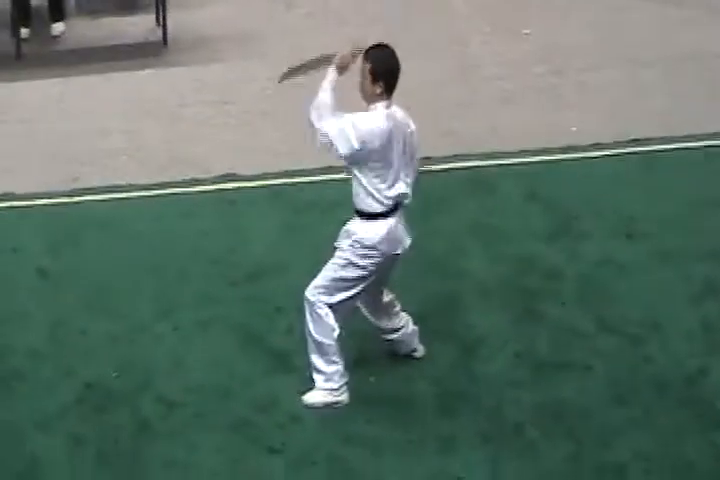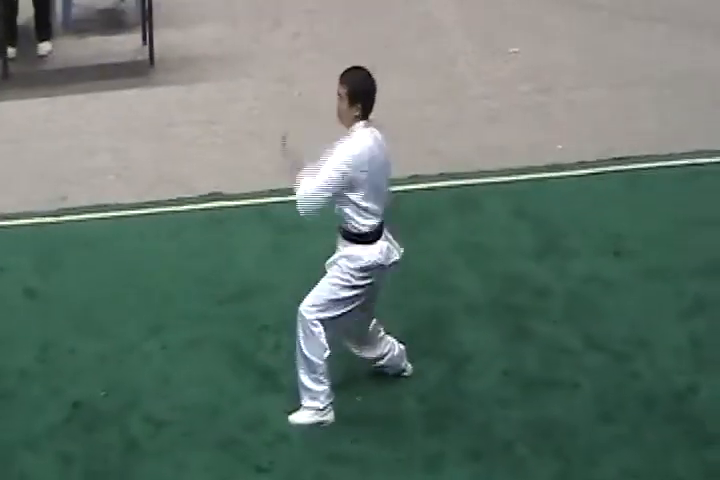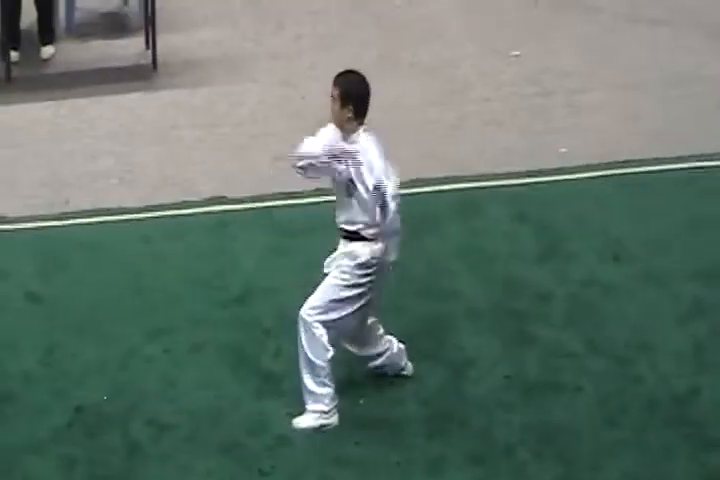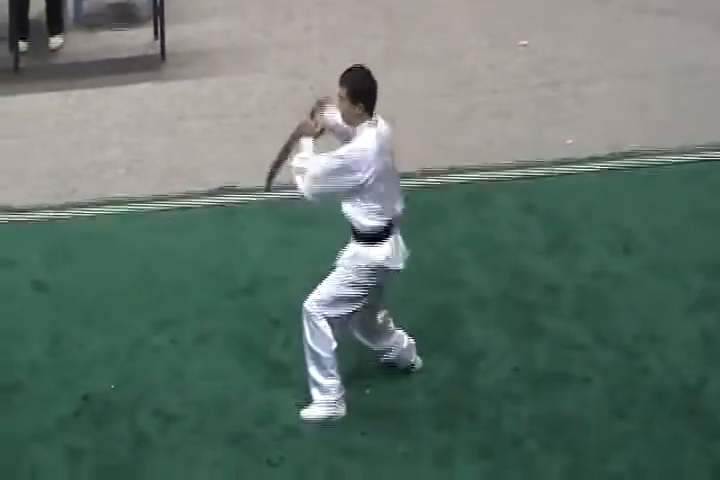
dt=0.2s
person 1, frame 1
left shoulder: (370, 126)
right shoulder: (402, 122)
left elbow: (323, 122)
right elbow: (408, 172)
left wrist: (333, 73)
left hip: (369, 233)
right hip: (390, 225)
left knee: (319, 297)
right knee: (372, 294)
left ankle: (332, 386)
right ankle: (408, 341)
person 1, frame 2
left shoulder: (350, 150)
right shoulder: (374, 141)
left elbow: (309, 201)
left wrist: (306, 177)
left hip: (359, 254)
right hip: (373, 246)
left knee: (311, 316)
right knee: (354, 322)
left ankle: (318, 406)
right ankle: (395, 360)
person 1, frame 3
left shoulder: (370, 155)
right shoulder: (335, 137)
left elbow: (389, 212)
right elbow: (304, 160)
right wrist: (319, 156)
left hip: (363, 251)
right hip: (354, 246)
left knee: (313, 318)
right knee: (351, 321)
left ankle: (322, 408)
right ankle: (395, 360)
person 1, frame 4
left shoulder: (359, 152)
right shoulder: (379, 129)
left elbow: (309, 184)
right elbow: (345, 127)
left wrist: (305, 141)
right wrist: (326, 119)
left hip: (370, 251)
right hip: (381, 244)
left knee: (317, 310)
right knee: (363, 313)
left ankle: (329, 400)
right ankle: (405, 353)
